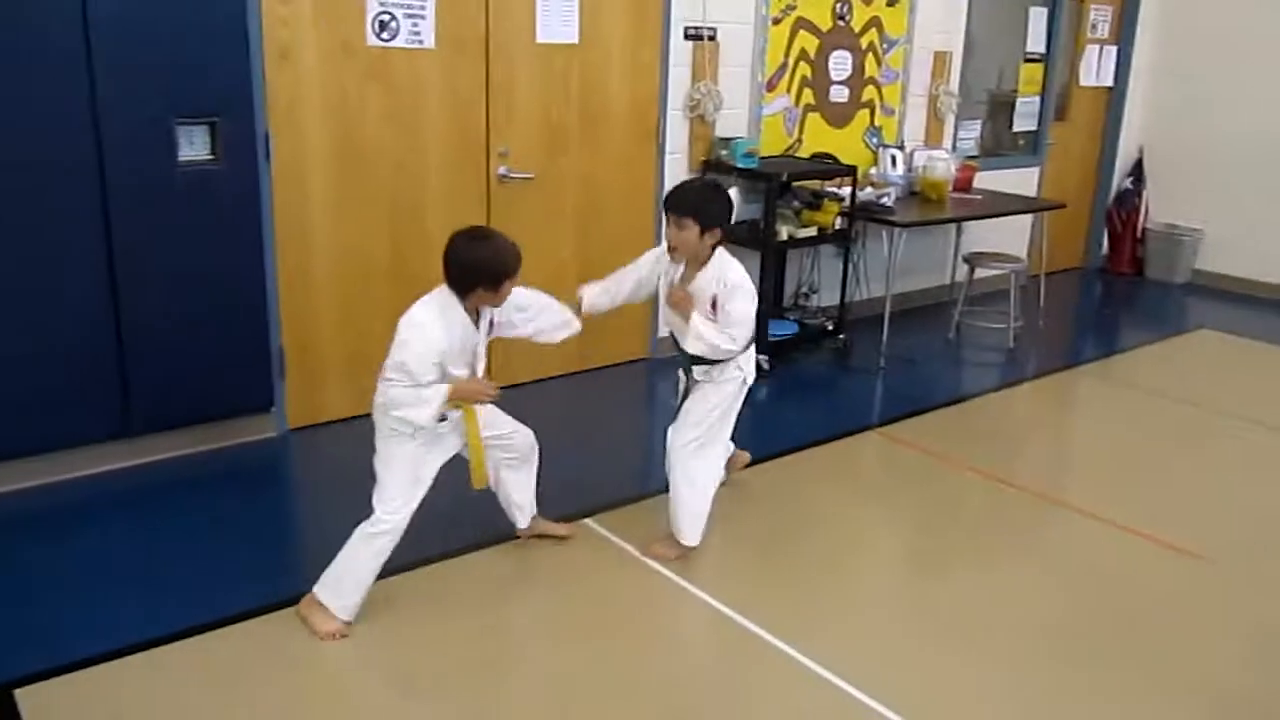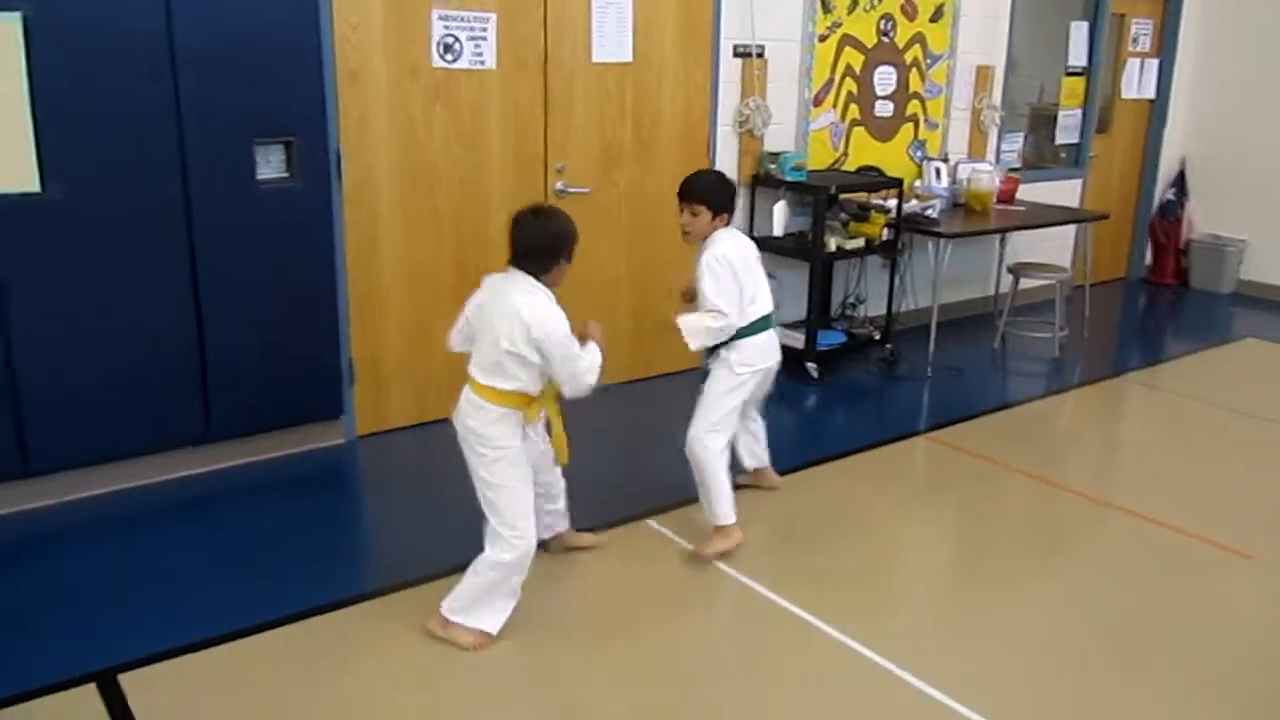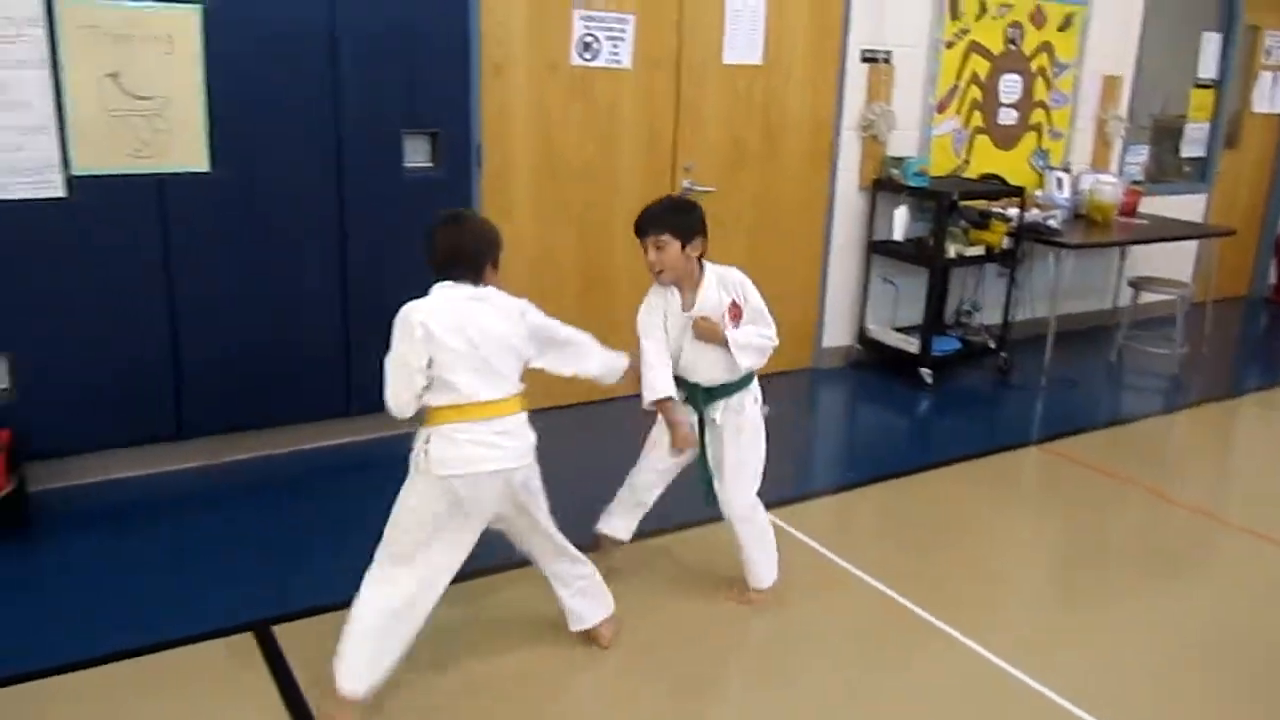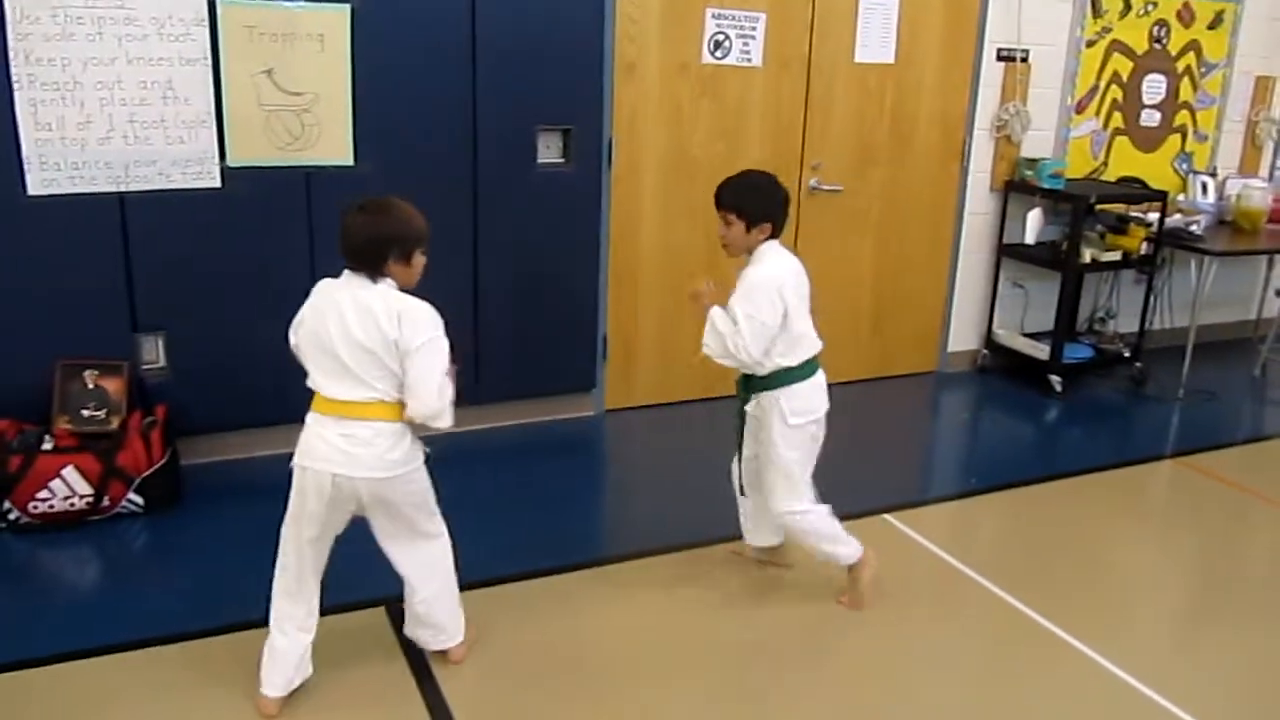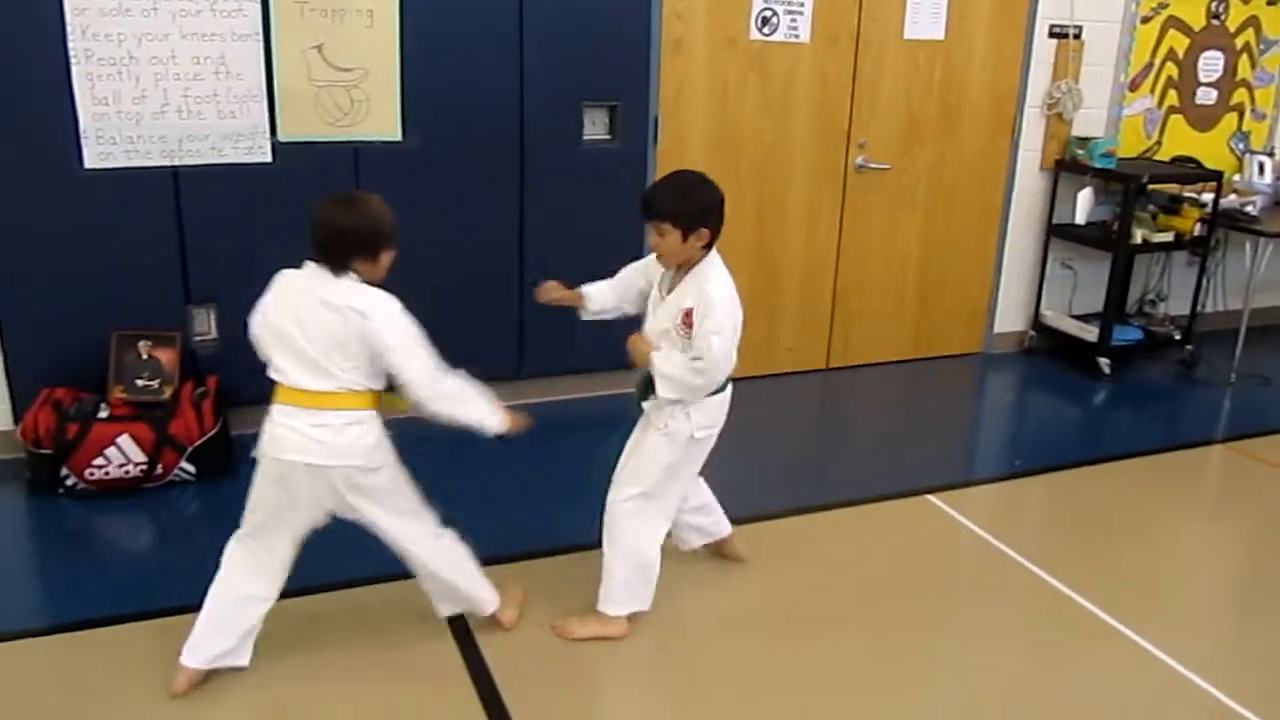
dt=0.7s
person 1, frame 1
left shoulder: (485, 305)
right shoulder: (425, 326)
left elbow: (532, 306)
right elbow: (395, 398)
left wrist: (570, 324)
right wrist: (453, 391)
left hip: (457, 411)
right hip: (410, 423)
left knee: (519, 443)
right knee: (390, 518)
left ankle: (528, 521)
right ankle: (321, 602)
person 1, frame 2
left shoulder: (493, 287)
right shoulder: (544, 315)
left elbow: (460, 340)
right elbow: (577, 383)
right wrist: (592, 346)
left hip: (485, 410)
right hip: (498, 426)
left knee: (545, 472)
right knee: (515, 537)
left ankle: (555, 532)
right ankle: (454, 618)
person 1, frame 3
left shoulder: (418, 316)
right shoulder: (514, 310)
left elbow: (401, 402)
right elbow: (573, 347)
right wrist: (616, 364)
left hip: (451, 458)
right hip: (512, 447)
left knee: (398, 568)
right knee: (545, 542)
right ankle: (596, 618)
person 1, frame 4
left shoulder: (321, 299)
right shoulder: (415, 316)
right elbow: (429, 410)
right wrist: (443, 377)
left hip: (322, 448)
right hip: (386, 454)
left knee: (298, 567)
right knee: (424, 542)
right ankle: (447, 636)
person 1, frame 5
left shoulder: (282, 288)
right shoulder: (378, 310)
right elbow: (432, 385)
right wrist: (495, 416)
left hip: (287, 439)
right hip: (352, 446)
left knee: (256, 548)
right knee: (418, 530)
left ankle: (200, 659)
right ankle: (489, 605)
person 2, frame 1
left shoulder: (732, 277)
right shoulder: (664, 260)
left elbow: (731, 340)
right elbow: (622, 284)
left wrist: (691, 315)
right wrist: (580, 300)
left hip: (726, 371)
right hip: (692, 364)
left knee: (687, 443)
right knee: (701, 437)
left ankle: (683, 538)
right ankle: (731, 456)
person 2, frame 2
left shoulder: (714, 257)
right shoulder: (739, 243)
left elbow: (724, 318)
left wrist: (684, 325)
right wrist: (699, 297)
left hip: (743, 351)
right hip: (764, 343)
left knee: (704, 436)
right knee: (743, 412)
left ankle: (726, 528)
right ankle: (762, 470)
person 2, frame 3
left shoulder: (733, 283)
right shoulder: (656, 303)
left elbow: (766, 339)
right elbow: (655, 364)
left wrist: (722, 336)
right wrist: (672, 421)
left hip: (736, 404)
right hip: (685, 402)
left knee: (737, 497)
right knee: (646, 476)
left ankle: (762, 575)
right ankle: (609, 538)
person 2, frame 4
left shoulder: (762, 277)
right shoulder: (783, 263)
left elbow: (744, 350)
left wrist: (711, 310)
right wrist: (727, 312)
left hip: (789, 400)
right hip: (789, 391)
left knee: (785, 503)
right knee: (749, 475)
left ankle: (855, 560)
right ankle: (767, 544)
person 2, frame 5
left shoulder: (715, 296)
right shoulder: (662, 267)
left elbow: (706, 372)
right elbow: (622, 291)
left wrist: (652, 357)
right wrist: (570, 297)
left hip: (689, 411)
right hip: (669, 401)
left knee: (632, 500)
right knee: (674, 483)
left ankle: (614, 613)
right ankle: (720, 537)
